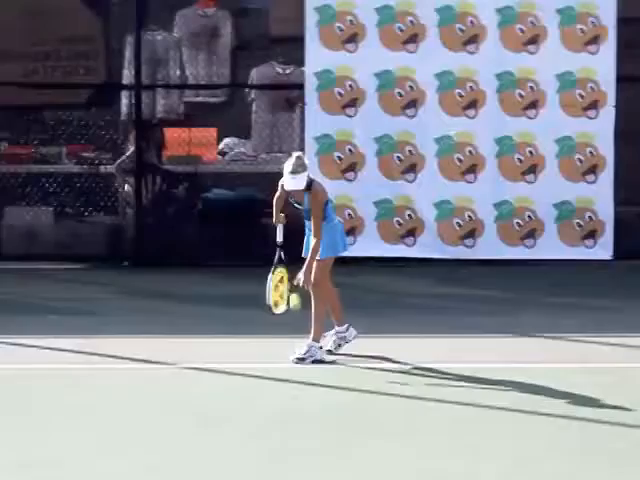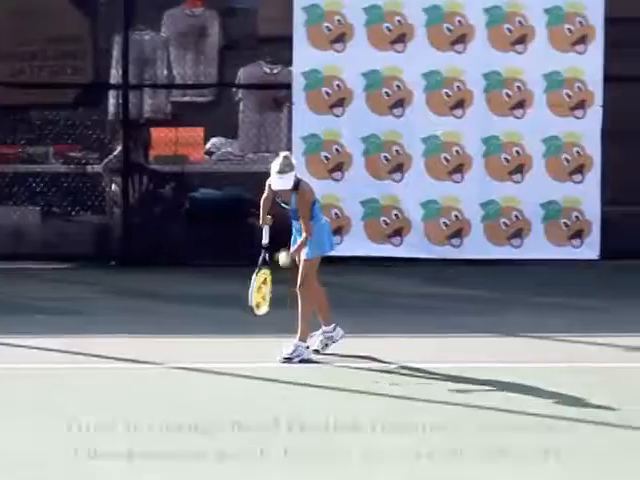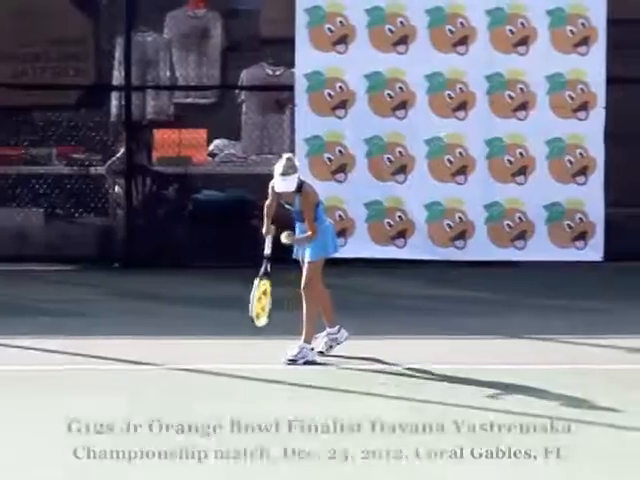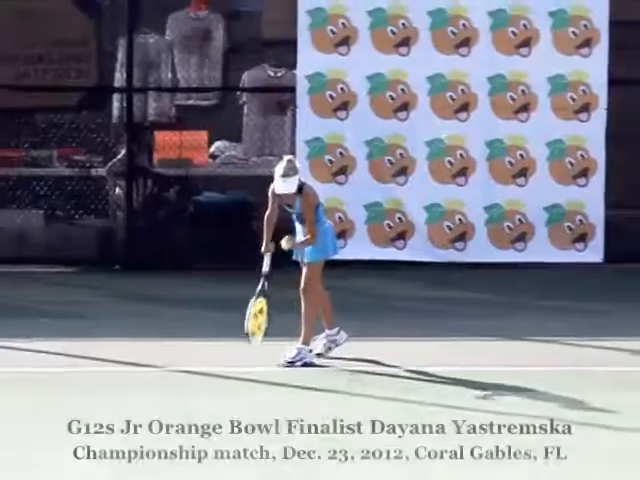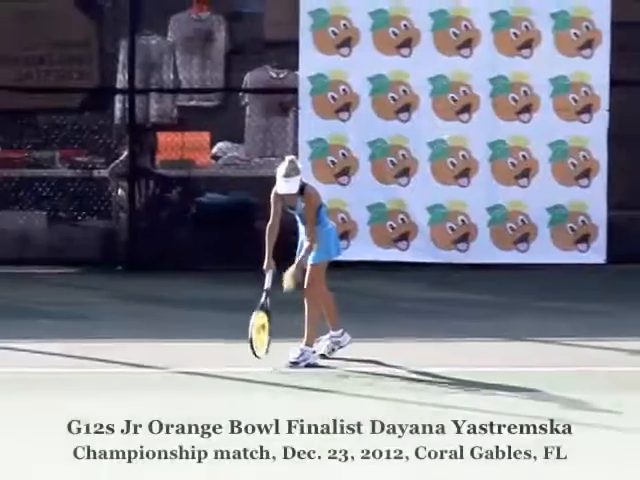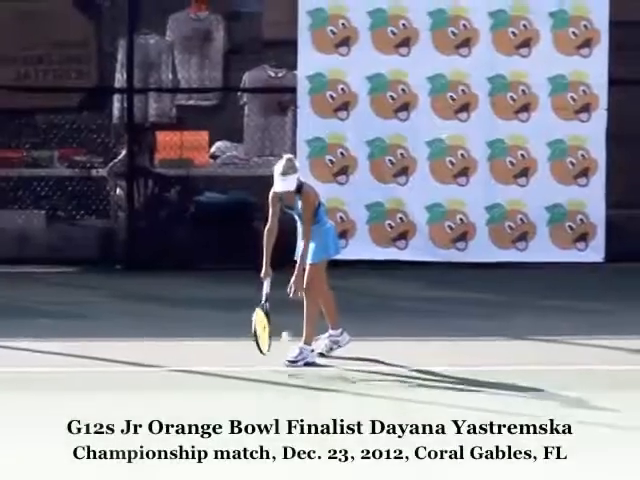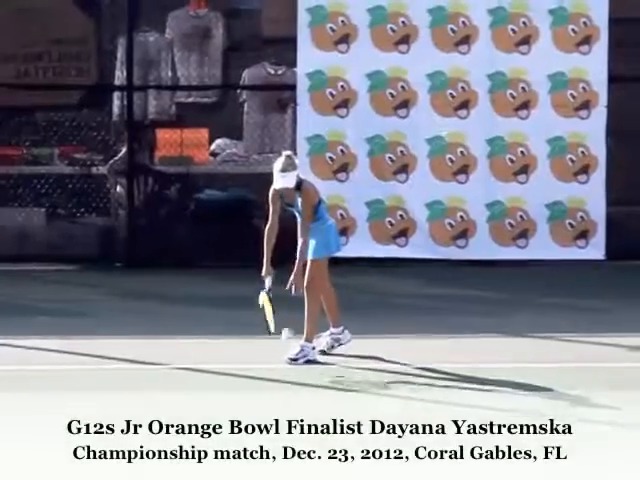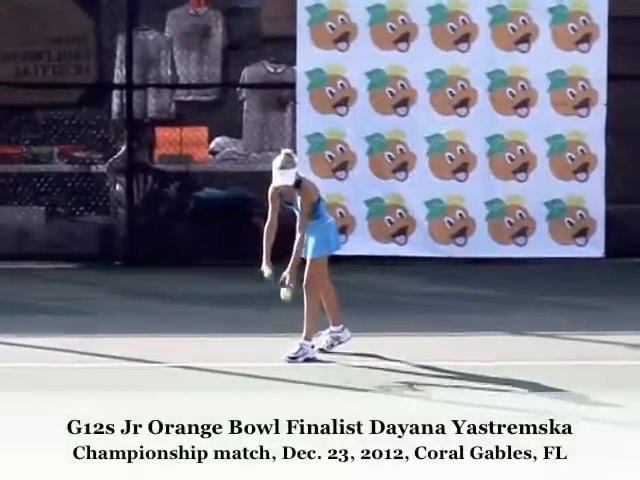
dt=0.1s
person 1, frame 1
left shoulder: (315, 192)
right shoulder: (284, 184)
left elbow: (318, 234)
left wrist: (307, 268)
right wrist: (276, 216)
left hip: (328, 233)
right hip: (312, 230)
left knee: (316, 285)
right knee: (324, 283)
left ankle: (315, 345)
right ankle: (342, 329)
person 1, frame 2
left shoulder: (303, 192)
right shoulder: (271, 184)
left elbow: (308, 233)
left wrist: (293, 253)
right wrist: (263, 217)
left hip: (315, 233)
right hip: (298, 230)
left knee: (303, 285)
right knee: (311, 282)
left ankle: (301, 345)
right ankle: (329, 329)
person 1, frame 3
left shoulder: (307, 194)
right shoulder: (275, 186)
left elbow: (313, 232)
right elbow: (270, 204)
left wrist: (295, 240)
right wrist: (267, 225)
left hip: (318, 235)
right hip: (301, 231)
left knee: (308, 287)
right knee: (315, 284)
left ankle: (306, 346)
right ankle: (334, 330)
person 1, frame 4
left shoulder: (307, 196)
right shoulder: (275, 190)
left elbow: (312, 236)
right elbow: (271, 213)
left wrist: (295, 244)
right wrist: (266, 241)
left hip: (318, 237)
right hip: (301, 233)
left knee: (307, 288)
right knee: (315, 285)
left ankle: (304, 348)
right ankle: (333, 332)
person 1, frame 5
left shoulder: (309, 196)
right shoulder: (278, 192)
left elbow: (312, 238)
right elbow: (273, 223)
left wrist: (299, 265)
right wrist: (268, 256)
left hip: (322, 237)
right hip: (307, 234)
left knee: (310, 289)
right knee: (320, 288)
left ankle: (308, 350)
right ankle: (337, 334)
person 1, frame 6
left shoulder: (307, 195)
right shoulder: (276, 193)
left elbow: (306, 238)
right elbow: (271, 227)
left wrist: (298, 274)
right wrist: (266, 263)
left hip: (320, 236)
right hip: (308, 235)
left knee: (309, 288)
right knee: (320, 286)
left ankle: (306, 348)
right ankle: (336, 333)
person 1, frame 7
left shoulder: (306, 192)
right shoulder: (276, 191)
left elbow: (303, 235)
right elbow: (272, 226)
left wrist: (297, 272)
right wrist: (267, 263)
left hip: (322, 233)
right hip: (312, 233)
left knee: (310, 286)
right knee: (322, 284)
left ankle: (308, 346)
right ankle: (337, 331)
person 1, frame 8
left shoulder: (306, 190)
right shoulder: (275, 189)
left elbow: (301, 233)
right elbow: (271, 224)
left wrist: (291, 268)
right wrist: (266, 259)
left hip: (321, 231)
right hip: (311, 231)
left knee: (310, 285)
right knee: (322, 282)
left ankle: (307, 344)
right ankle: (337, 330)
